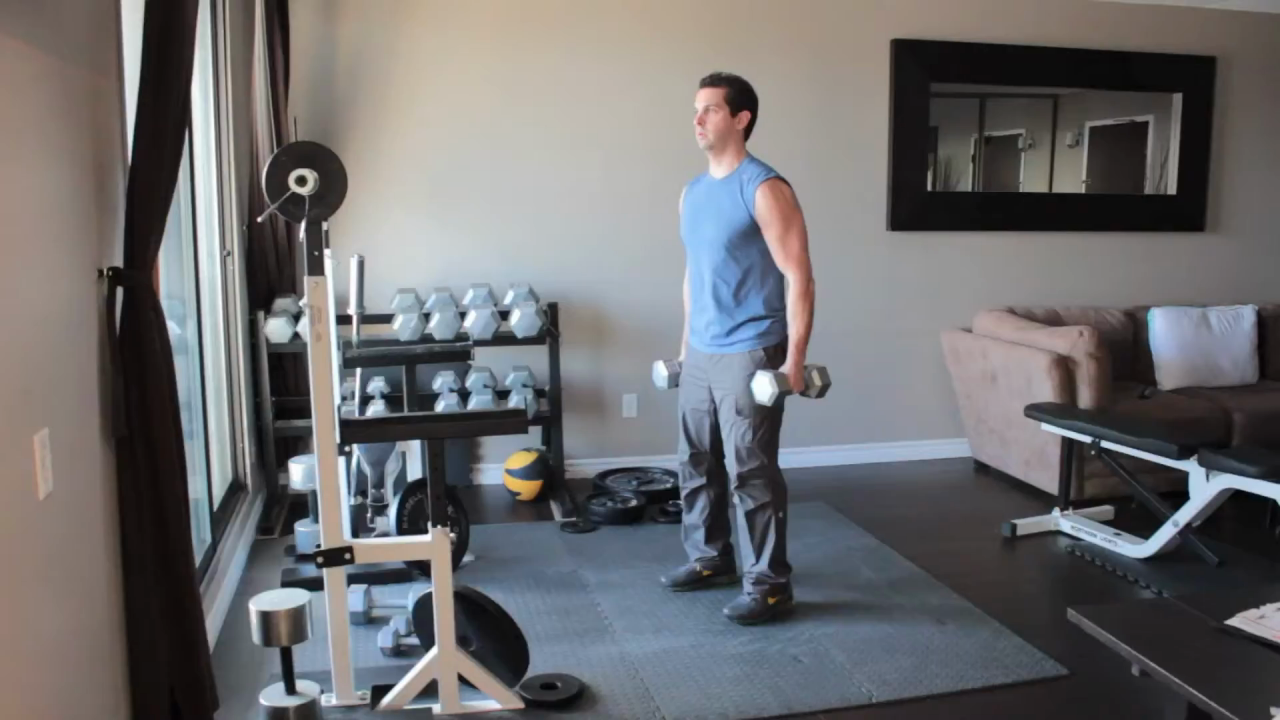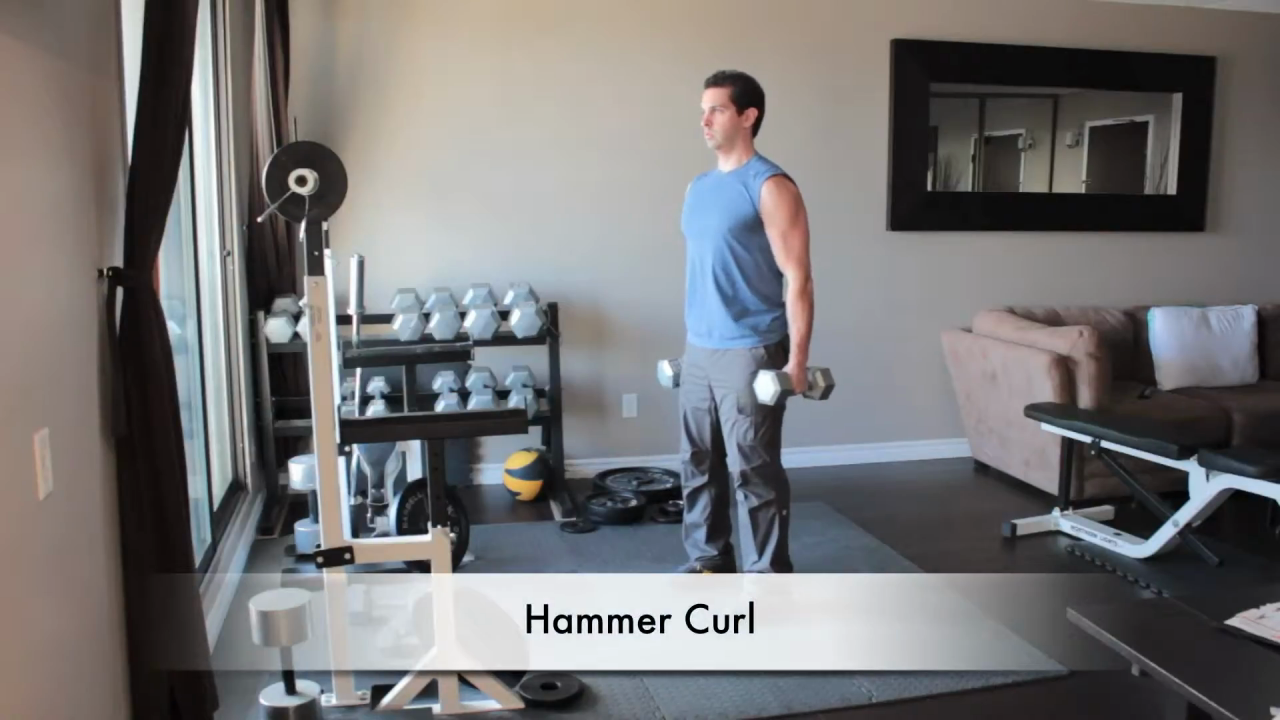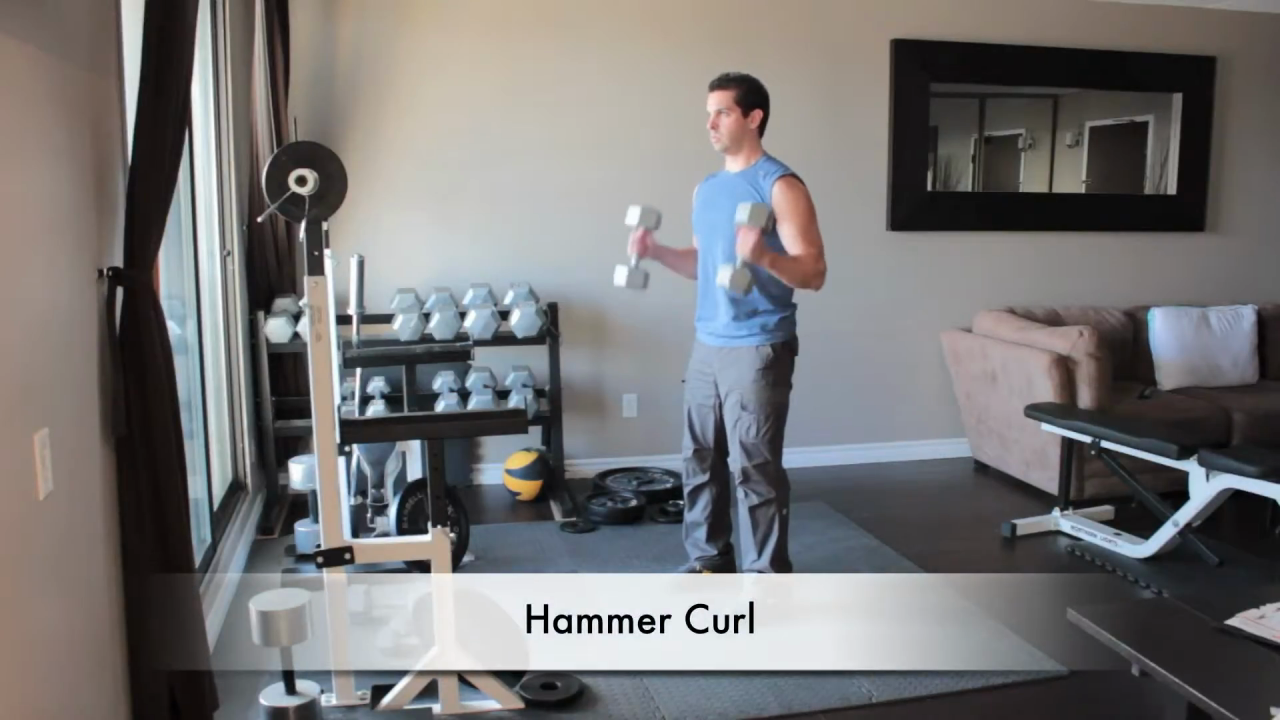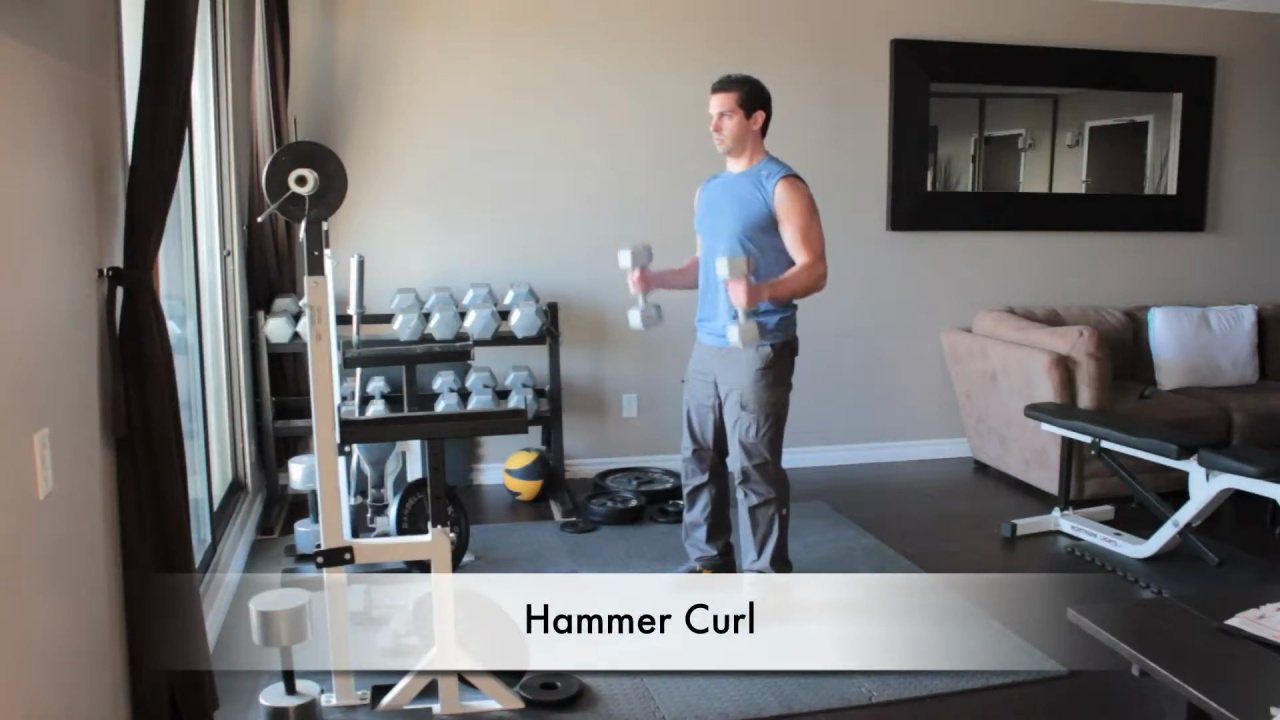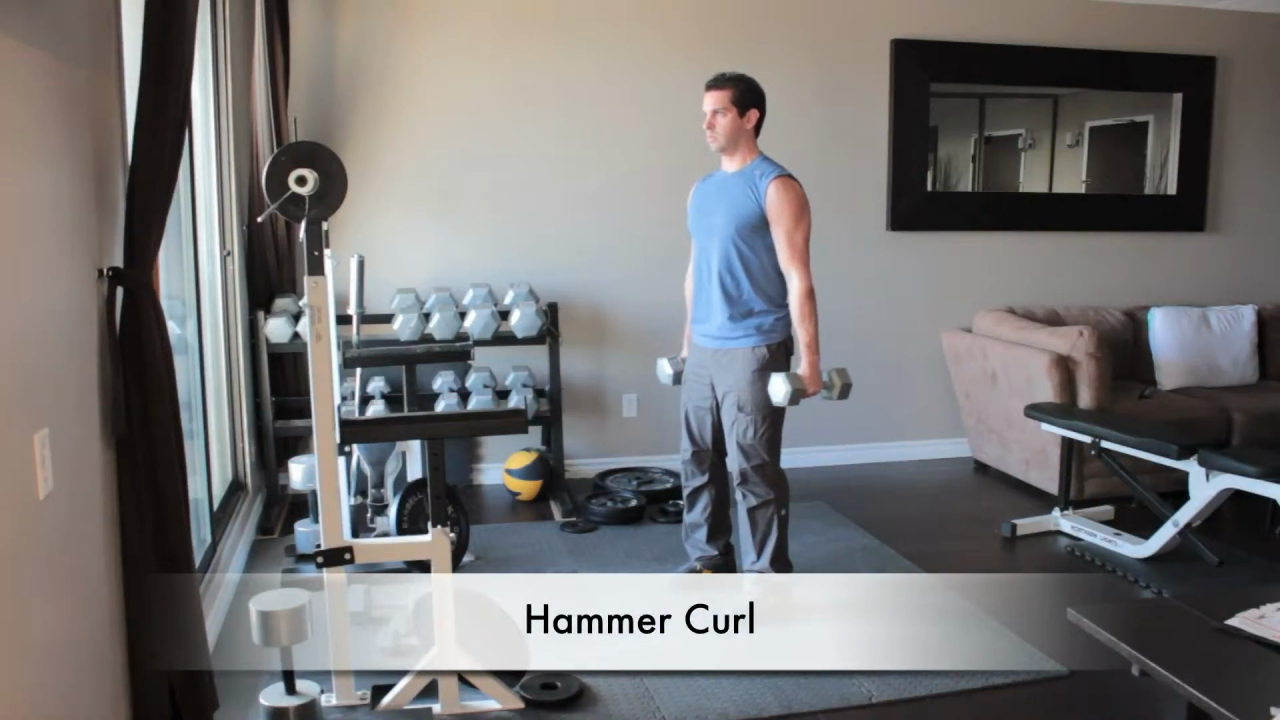
dt=1s
person 1, frame 1
left shoulder: (765, 190)
right shoulder: (691, 192)
left elbow: (799, 277)
left wrist: (795, 359)
right wrist: (686, 343)
left hip: (750, 355)
right hip: (700, 355)
left knee: (751, 472)
right knee: (698, 466)
left ankle: (770, 583)
right ankle: (709, 556)
person 1, frame 2
left shoulder: (771, 187)
right shoulder: (698, 187)
left elbow: (798, 278)
left wrist: (797, 359)
left hip: (750, 354)
right hip: (698, 351)
left knee: (753, 471)
right knee: (699, 463)
left ankle: (768, 578)
right ankle: (709, 558)
person 1, frame 3
left shoulder: (781, 186)
right shoulder: (707, 188)
left elbow: (814, 273)
left wrist: (764, 256)
right wrist: (658, 251)
left hip: (758, 350)
right hip: (707, 346)
left knee: (755, 468)
right knee: (700, 459)
left ankle: (766, 577)
right ankle: (709, 559)
person 1, frame 4
left shoulder: (783, 187)
right shoulder: (708, 189)
left elbow: (814, 270)
left wrist: (762, 292)
right wrist: (657, 278)
left hip: (758, 350)
right hip: (707, 347)
left knee: (755, 468)
right knee: (699, 460)
left ankle: (767, 576)
right ankle: (708, 559)
person 1, frame 5
left shoulder: (777, 187)
right shoulder: (702, 189)
left elbow: (798, 278)
left wrist: (808, 360)
right wrist: (687, 342)
left hip: (753, 351)
right hip: (703, 350)
left knee: (754, 470)
right knee: (699, 462)
left ankle: (767, 575)
right ankle: (709, 559)
